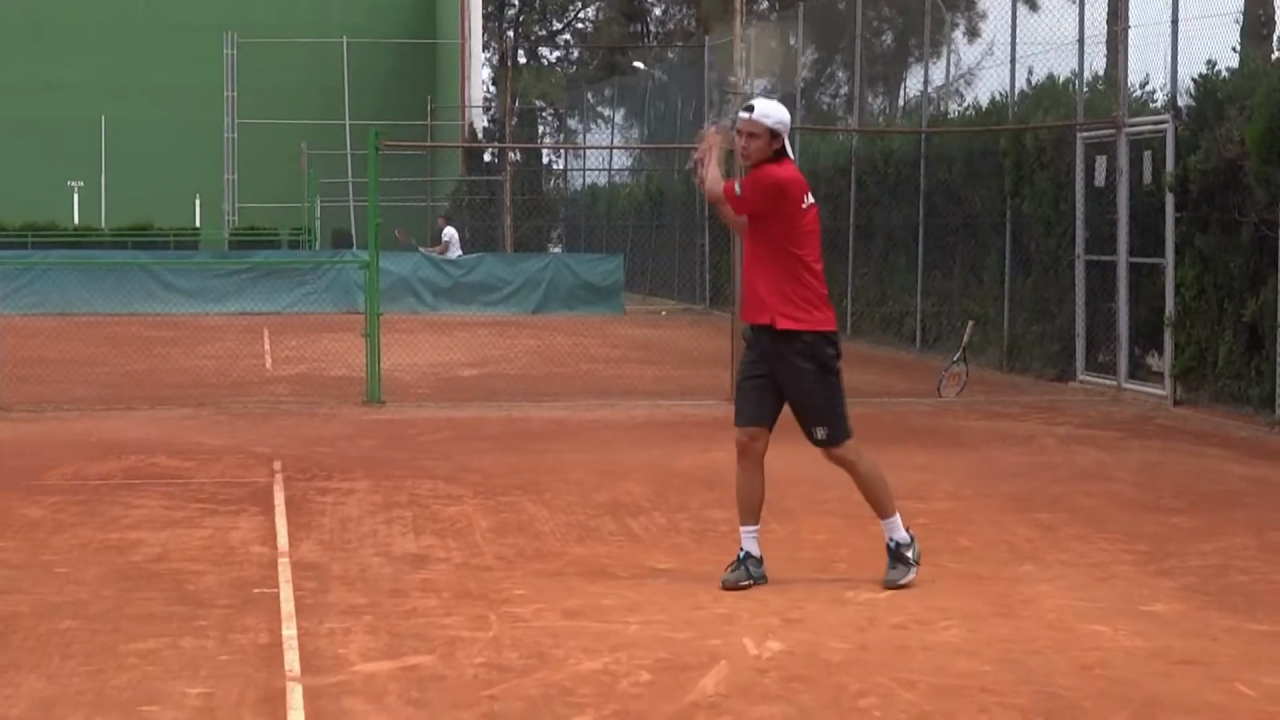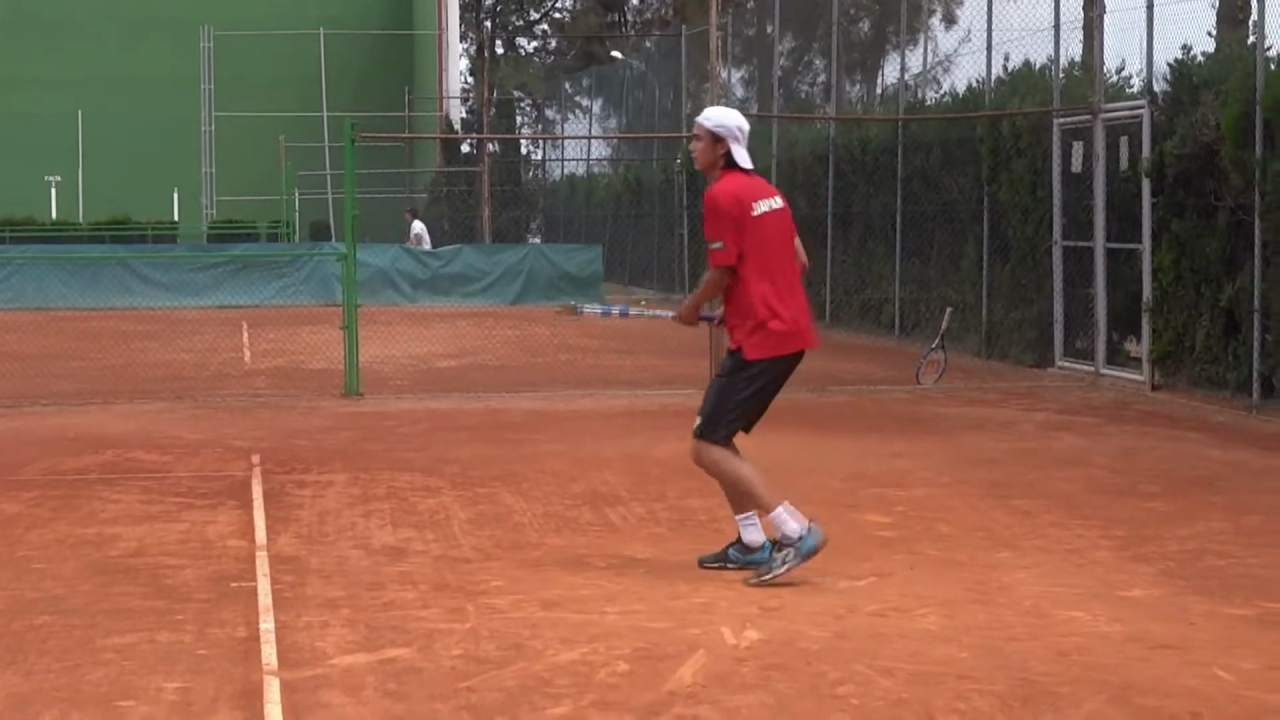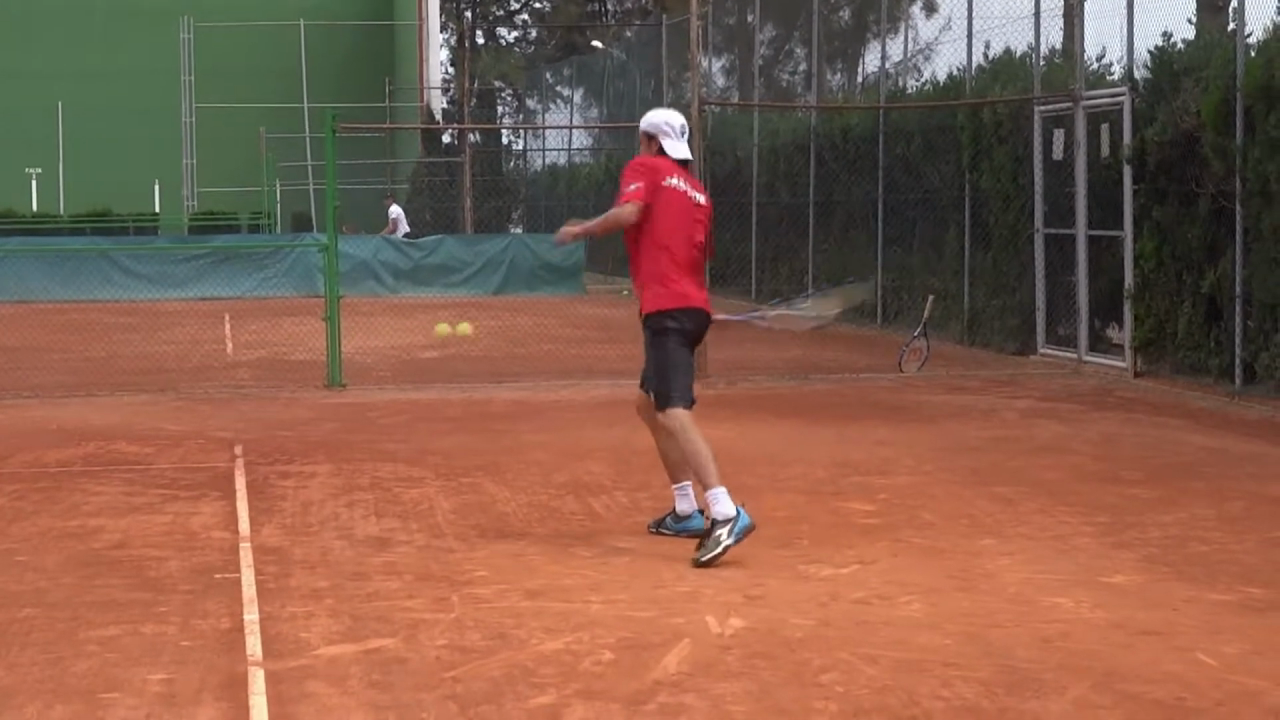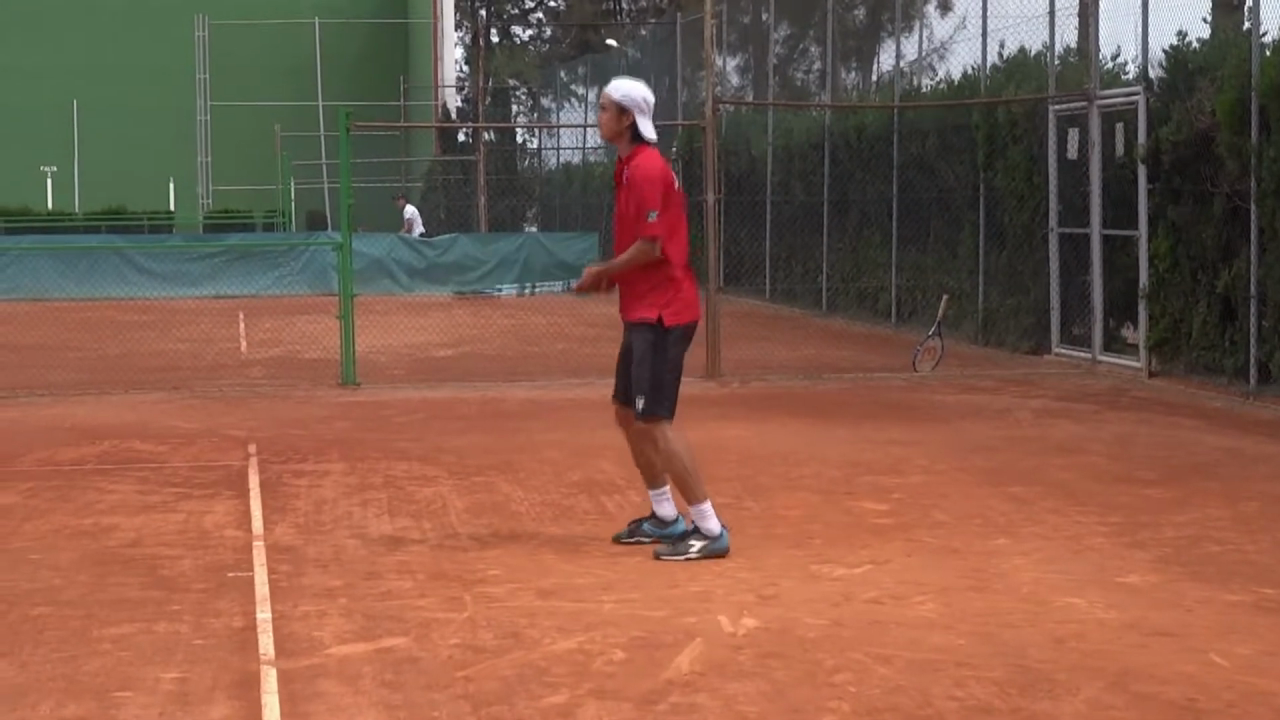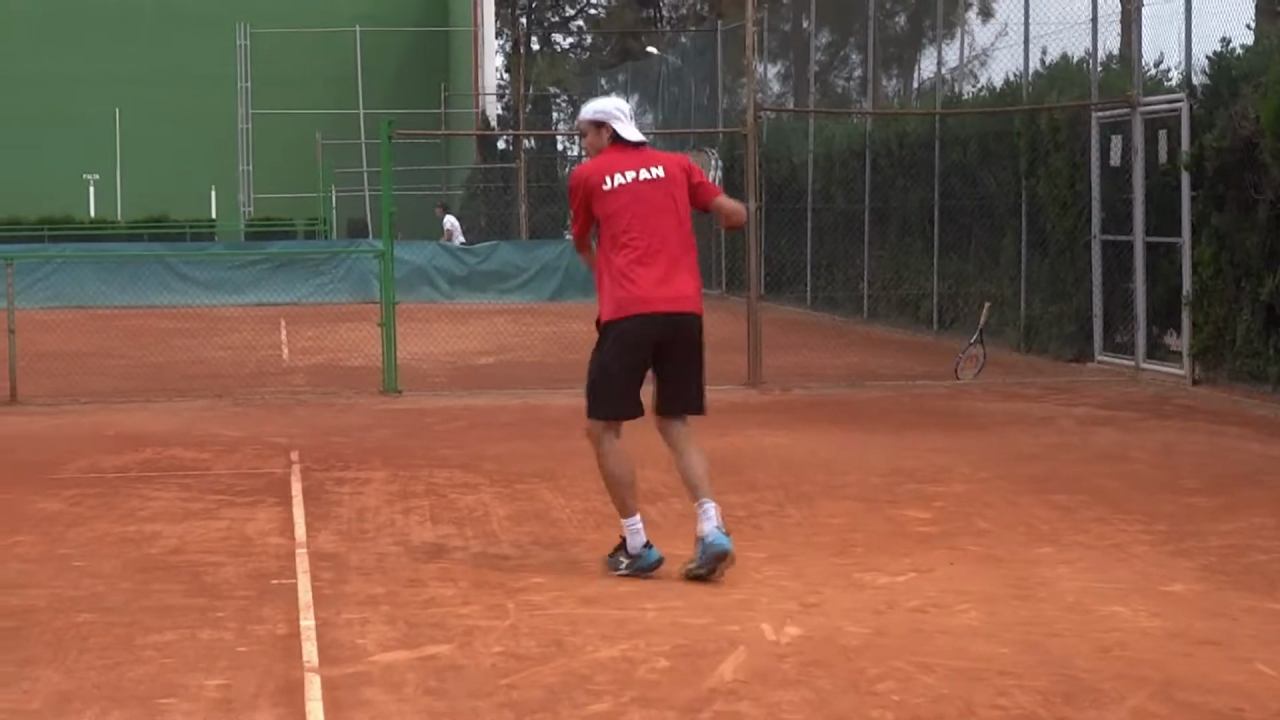
dt=1s
person 1, frame 1
left shoulder: (773, 181)
right shoulder: (764, 180)
left elbow: (714, 194)
right elbow: (746, 224)
left wrist: (711, 156)
right wrist: (714, 156)
left hip: (802, 333)
right hip: (766, 332)
left knee: (839, 448)
right knee: (748, 443)
left ankle: (900, 541)
right ankle: (750, 555)
person 1, frame 2
left shoulder: (721, 195)
right shoulder: (766, 190)
left elbow: (721, 275)
right elbow: (799, 263)
left wrist: (689, 307)
left hip: (762, 340)
right hip: (788, 334)
left knee: (707, 447)
right knee: (716, 435)
left ankle: (796, 531)
right ankle: (754, 543)
person 1, frame 3
left shoulder: (645, 169)
right shoulder: (697, 193)
left elbow: (626, 215)
left wrist: (579, 230)
left hip: (669, 309)
right hip: (689, 308)
left knee: (672, 412)
right knee: (650, 403)
left ankle: (726, 513)
right ankle: (687, 510)
person 1, frame 4
left shoulder: (644, 170)
right shoulder: (633, 166)
left elbow: (652, 248)
left wrist: (600, 274)
right wrist: (610, 275)
left hip: (662, 313)
right hip: (644, 311)
left knee: (653, 424)
right knee: (627, 416)
left ankle: (709, 529)
right ankle: (665, 517)
person 1, frame 5
left shoulder: (586, 175)
right shoulder: (677, 165)
left elbow: (582, 245)
right elbow: (736, 215)
right wrist: (695, 211)
left hip: (629, 313)
right hip: (685, 309)
left knee: (603, 428)
right knee: (675, 424)
left ankle: (636, 545)
right ankle: (711, 533)
